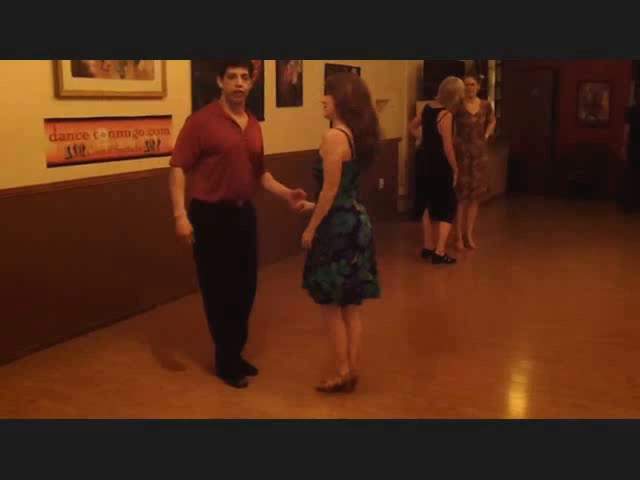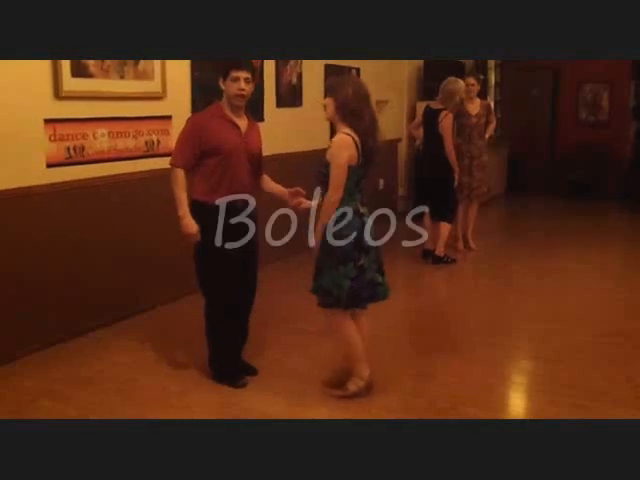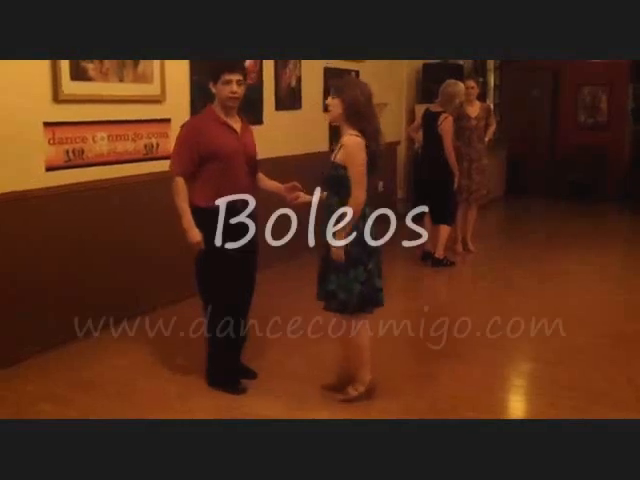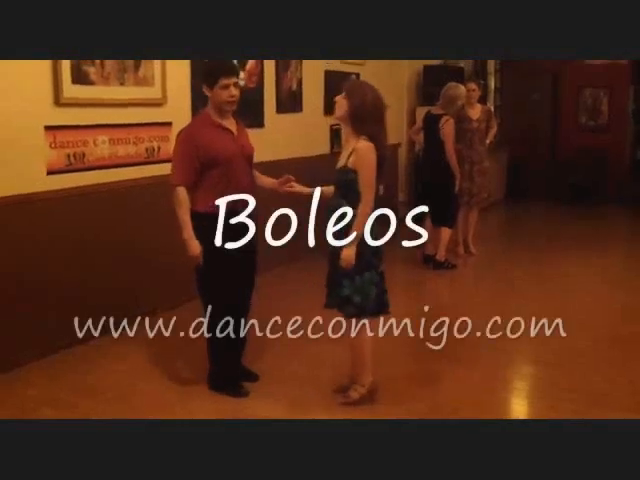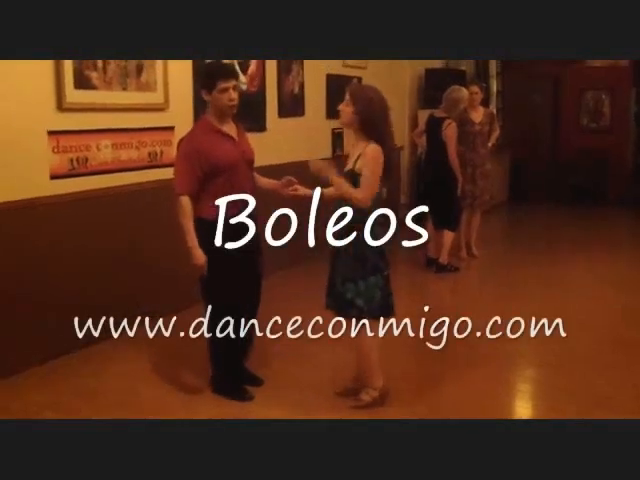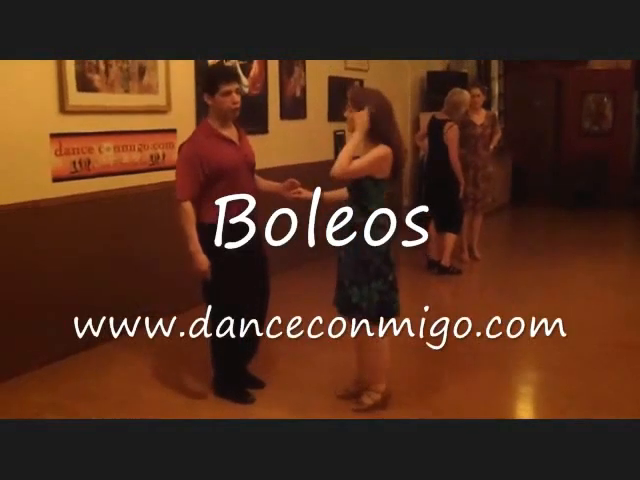
dt=0.3s
person 1, frame 1
left shoulder: (254, 126)
right shoulder: (201, 121)
right elbow: (178, 167)
left wrist: (286, 193)
right wrist: (181, 214)
left hip: (244, 214)
right hip: (210, 215)
left knee: (245, 289)
right knee: (219, 291)
left ankle: (235, 355)
right ankle: (226, 361)
person 1, frame 2
left shoulder: (253, 128)
right shoulder: (202, 122)
right elbow: (179, 168)
left wrist: (283, 193)
right wrist: (185, 215)
left hip: (244, 215)
right hip: (211, 216)
left knee: (245, 291)
right knee: (220, 292)
left ankle: (235, 355)
right ankle: (221, 363)
person 1, frame 3
left shoulder: (245, 128)
right shoulder: (196, 127)
right elbow: (179, 177)
left wrist: (279, 189)
right wrist: (189, 223)
left hip: (243, 218)
right hip: (212, 220)
left knee: (242, 294)
right knee: (219, 297)
left ankle: (233, 359)
right ankle: (218, 370)
person 1, frame 4
left shoulder: (239, 129)
right shoulder: (193, 134)
right elbow: (180, 187)
left wrist: (274, 183)
right wrist: (189, 237)
left hip: (242, 221)
right hip: (213, 225)
left knee: (241, 297)
right knee: (220, 301)
left ankle: (234, 361)
right ankle: (220, 373)
person 1, frame 5
left shoulder: (239, 132)
right shoulder: (195, 141)
right elbow: (184, 196)
left wrist: (275, 185)
right wrist: (193, 246)
left hip: (245, 226)
right hip: (216, 231)
left knee: (248, 301)
right knee: (223, 306)
left ankle: (237, 365)
right ankle: (223, 377)
person 1, frame 6
left shoulder: (240, 136)
right shoulder: (196, 145)
right elbow: (186, 201)
left wrist: (278, 188)
right wrist: (196, 250)
left hip: (248, 229)
right hip: (218, 235)
left knee: (256, 301)
right knee: (225, 309)
left ankle: (240, 367)
right ankle: (225, 379)
person 2, frame 1
left shoulder: (334, 136)
right shoulder: (359, 136)
left elbow: (330, 189)
left wrist: (311, 228)
right wrist: (314, 205)
left hip: (337, 226)
right hip: (355, 222)
left knee: (330, 304)
right knee: (350, 304)
left ankle: (342, 370)
right ankle: (350, 368)
person 2, frame 2
left shoulder: (341, 141)
right shoulder: (359, 138)
left elbow: (335, 193)
left wrist: (319, 232)
right wrist: (314, 204)
left hip: (343, 230)
right hip: (356, 225)
left knee: (337, 309)
right knee: (355, 307)
left ankle: (362, 373)
right ankle: (352, 368)
person 2, frame 3
left shoulder: (353, 143)
right shoulder: (351, 140)
left elbow: (358, 197)
left wrist: (341, 237)
right wrist: (312, 198)
left hip: (351, 236)
right hip: (346, 233)
left knee: (351, 311)
right knee: (347, 310)
left ankle: (364, 379)
right ankle: (348, 371)
person 2, frame 4
left shoulder: (364, 147)
right shoulder: (350, 144)
left elbow: (367, 201)
left wrist: (352, 244)
right wrist: (309, 190)
left hip: (358, 238)
right hip: (345, 234)
left knee: (358, 314)
right knee: (352, 313)
left ankle: (365, 382)
right ankle: (359, 376)
person 2, frame 5
left shoulder: (373, 151)
right shoulder: (358, 147)
left elbow: (364, 199)
left wrist: (330, 174)
right wrist: (313, 192)
left hip: (366, 240)
right hip: (351, 237)
left knee: (365, 317)
right knee: (356, 315)
left ankle: (376, 385)
right ankle: (363, 377)
person 2, frame 6
left shoulder: (382, 152)
right shoulder: (368, 150)
left elbow: (339, 171)
left wrist: (358, 133)
right wrist: (314, 195)
left hip: (372, 242)
right hip: (356, 239)
left knee: (372, 319)
right knee: (357, 316)
left ankle: (379, 387)
right ankle: (364, 379)
person 3, frame 1
left shoulder: (428, 107)
right shoulder: (446, 115)
left elbow: (413, 126)
right elbow: (447, 147)
right wrist: (455, 169)
left hip: (424, 162)
right hip: (439, 166)
left knee: (429, 206)
right knee: (447, 208)
left ankle: (428, 247)
right ankle: (439, 252)
person 3, frame 2
left shoulder: (428, 108)
right shoulder: (447, 116)
left elbow: (413, 128)
right elbow: (448, 148)
right wrist: (456, 170)
left hip: (426, 163)
right hip: (440, 166)
left knee: (430, 206)
right knee: (448, 208)
left ankle: (428, 247)
right ankle: (439, 253)
person 3, frame 3
left shoulder: (428, 111)
right shoulder: (446, 118)
left elbow: (412, 130)
right elbow: (448, 150)
right wrist: (456, 172)
left hip: (425, 165)
right hip: (440, 169)
left knee: (430, 208)
right knee: (448, 211)
left ankle: (428, 250)
right ankle: (438, 255)
person 3, frame 4
left shoulder: (429, 113)
right shoulder: (448, 121)
left elbow: (413, 132)
right elbow: (449, 153)
right wrist: (457, 175)
left hip: (427, 168)
right hip: (442, 172)
left knee: (431, 211)
right knee: (449, 213)
left ankle: (428, 252)
right ankle: (440, 258)
person 3, frame 5
left shoulder: (432, 116)
right shoulder: (450, 125)
left elbow: (416, 135)
right elbow: (452, 156)
right wrist: (460, 178)
left hip: (430, 172)
right hip: (444, 175)
left knee: (433, 214)
right knee: (452, 216)
left ankle: (431, 255)
right ankle: (443, 261)
person 3, frame 6
left shoulder: (434, 119)
right shoulder: (452, 127)
left elbow: (419, 138)
right elbow: (453, 159)
right wrist: (461, 181)
left hip: (431, 174)
right hip: (446, 178)
left knee: (436, 216)
right knee: (454, 219)
left ankle: (433, 258)
right ankle: (445, 263)
person 4, frame 1
left shoulder: (485, 105)
right shoulder: (458, 106)
left elbow: (492, 122)
left wrist: (486, 135)
left hip: (479, 153)
right hip: (461, 153)
left knee: (475, 195)
right knee: (461, 195)
left ankle: (469, 235)
right ankle: (459, 236)
person 4, frame 2
left shoulder: (486, 106)
right shoulder: (458, 106)
left elbow: (492, 122)
left wrist: (486, 136)
left hip: (480, 153)
right hip: (462, 153)
left knee: (475, 196)
right knee: (461, 196)
left ankle: (469, 235)
right ankle: (459, 237)
person 4, frame 3
left shoulder: (486, 108)
right shoulder: (457, 109)
left elbow: (492, 125)
left wrist: (486, 139)
left hip: (479, 156)
right hip: (461, 156)
left knee: (474, 199)
right knee: (460, 198)
left ankle: (468, 238)
right ankle: (458, 239)
person 4, frame 4
left shoulder: (486, 111)
right shoulder: (458, 112)
left elbow: (493, 127)
left wrist: (487, 141)
left hip: (480, 159)
right hip: (462, 159)
left knee: (476, 201)
right knee: (461, 201)
left ankle: (469, 240)
right ankle: (460, 242)
person 4, frame 5
left shoulder: (489, 114)
right shoulder: (461, 115)
left elbow: (496, 131)
left wrist: (489, 144)
left hip: (482, 162)
right hip: (464, 162)
left knee: (478, 204)
right knee: (464, 204)
left ankle: (472, 243)
right ankle: (462, 245)
person 4, frame 6
left shoulder: (491, 117)
right shoulder: (462, 117)
left elbow: (497, 133)
left wrist: (491, 147)
left hip: (484, 165)
right hip: (466, 165)
left knee: (480, 206)
right knee: (466, 206)
left ankle: (474, 246)
right ankle: (464, 247)
